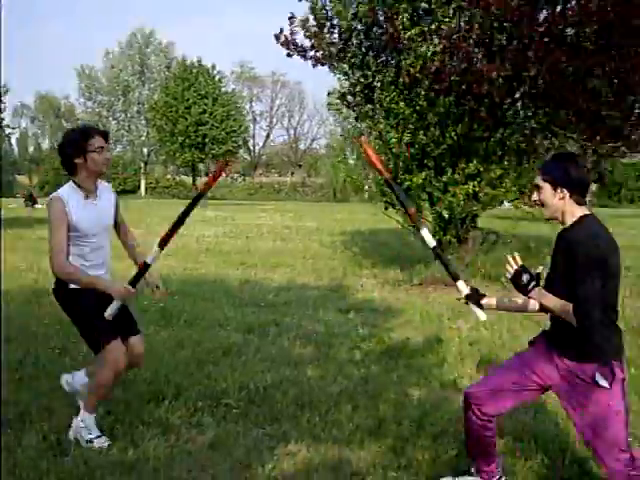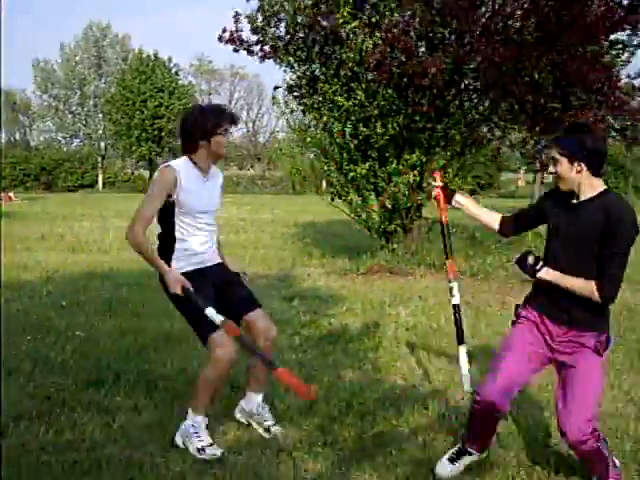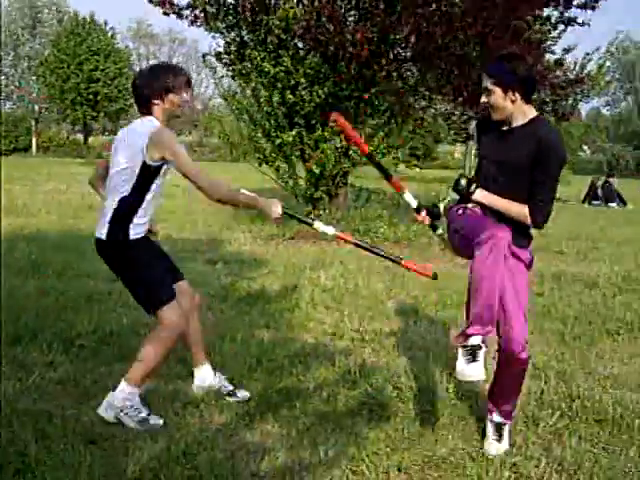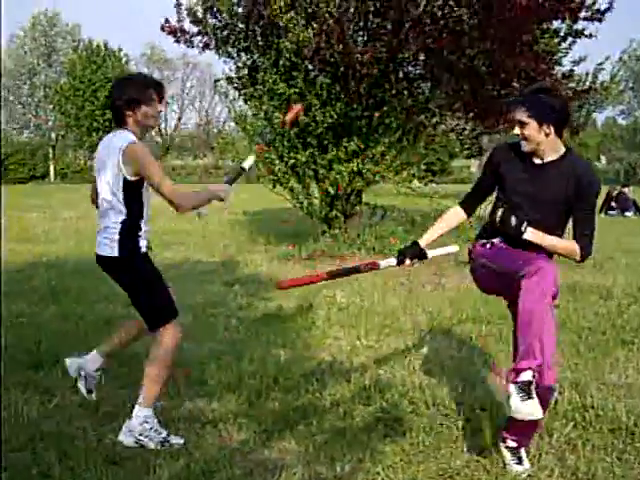
dt=0.4s
person 1, frame 1
left shoulder: (589, 240)
right shoulder: (567, 237)
left elbow: (586, 317)
left wrist: (536, 289)
right wrist: (490, 301)
left hip: (592, 367)
right hip: (550, 351)
right knee: (477, 399)
person 1, frame 2
right shoulder: (555, 198)
left elbow: (604, 291)
right elbow: (508, 225)
left wrist: (542, 272)
right wrist: (455, 198)
left hip: (584, 336)
right hip: (536, 316)
left knee: (575, 430)
right knee: (489, 398)
right ankle: (473, 445)
person 1, frame 3
left shoulder: (547, 141)
right shoulder: (488, 125)
left elbow: (537, 215)
left wrist: (479, 193)
right wrist: (446, 206)
left hip: (513, 246)
right hip: (470, 226)
left knee: (515, 343)
right knee: (495, 234)
left ankle: (499, 413)
right ankle: (473, 336)
person 1, frame 4
left shoulder: (580, 174)
right shoulder: (505, 157)
left elbow: (579, 251)
right elbow: (468, 205)
left wrist: (526, 232)
right wrist: (421, 244)
left hip: (536, 274)
right hip: (490, 257)
left knee: (547, 377)
right knee: (540, 271)
left ankle: (515, 439)
right ankle: (522, 375)
person 2, frame 1
left shoulder: (108, 192)
right shoulder: (60, 202)
left elbow: (124, 231)
right elbow: (60, 267)
left wrist: (146, 272)
right wrist: (108, 286)
left hip: (103, 287)
right hip: (75, 292)
left knee: (137, 353)
right knee: (117, 358)
left ankle: (81, 380)
right ankle: (85, 421)
person 2, frame 2
left shoulder: (216, 177)
right shoulder: (170, 174)
right elbow: (135, 232)
left wrist: (224, 262)
right wrist: (166, 269)
left hip: (213, 268)
right hip: (181, 276)
left knee: (266, 333)
right knee: (224, 353)
left ankle: (252, 405)
right ankle: (193, 426)
person 2, frame 3
left shoulder: (129, 133)
right shoulder: (160, 135)
left elbow: (97, 180)
right elbow: (212, 189)
right wrist: (262, 203)
left hip: (127, 235)
right hip: (122, 242)
left knee: (188, 298)
right knee: (172, 321)
left ankle: (207, 376)
right ankle: (122, 399)
person 2, frame 4
left shoulder: (107, 143)
right shoulder: (133, 148)
left elbow: (95, 196)
right elbow: (179, 200)
right wrist: (215, 191)
left hip: (111, 248)
right hip: (127, 253)
left knee: (152, 317)
right knee: (169, 334)
left ankle: (89, 363)
right ankle: (141, 424)
